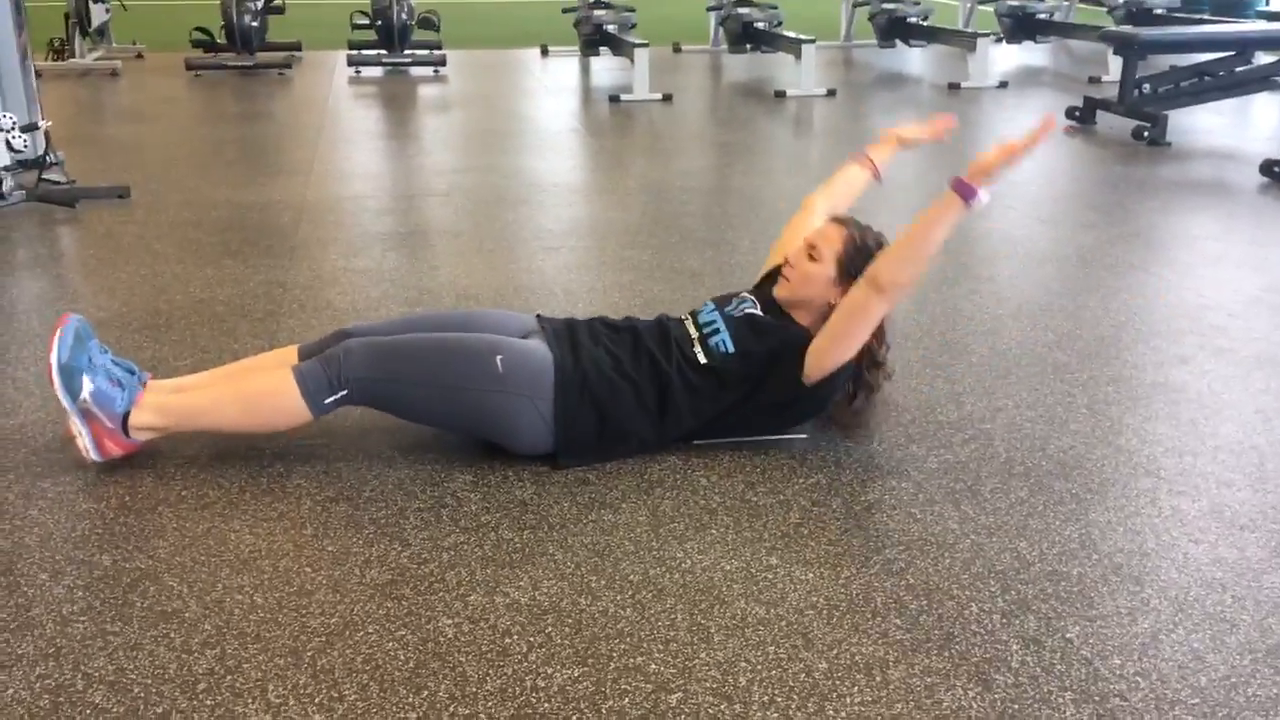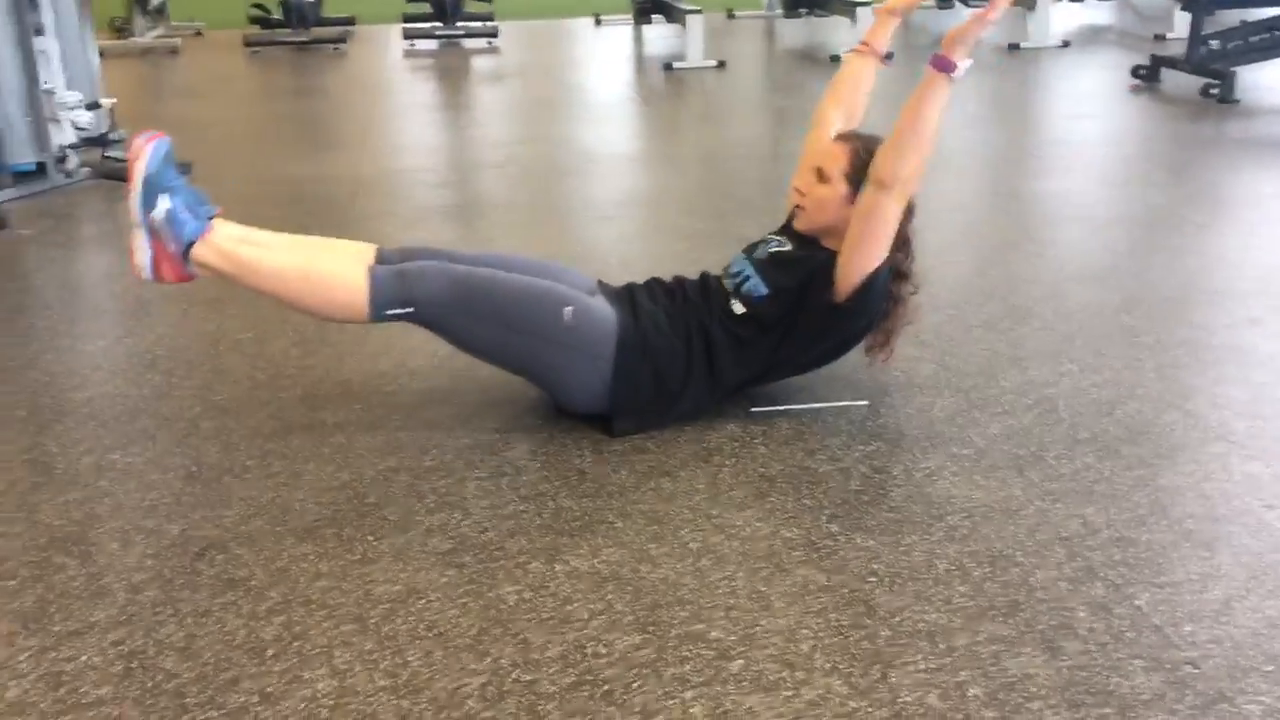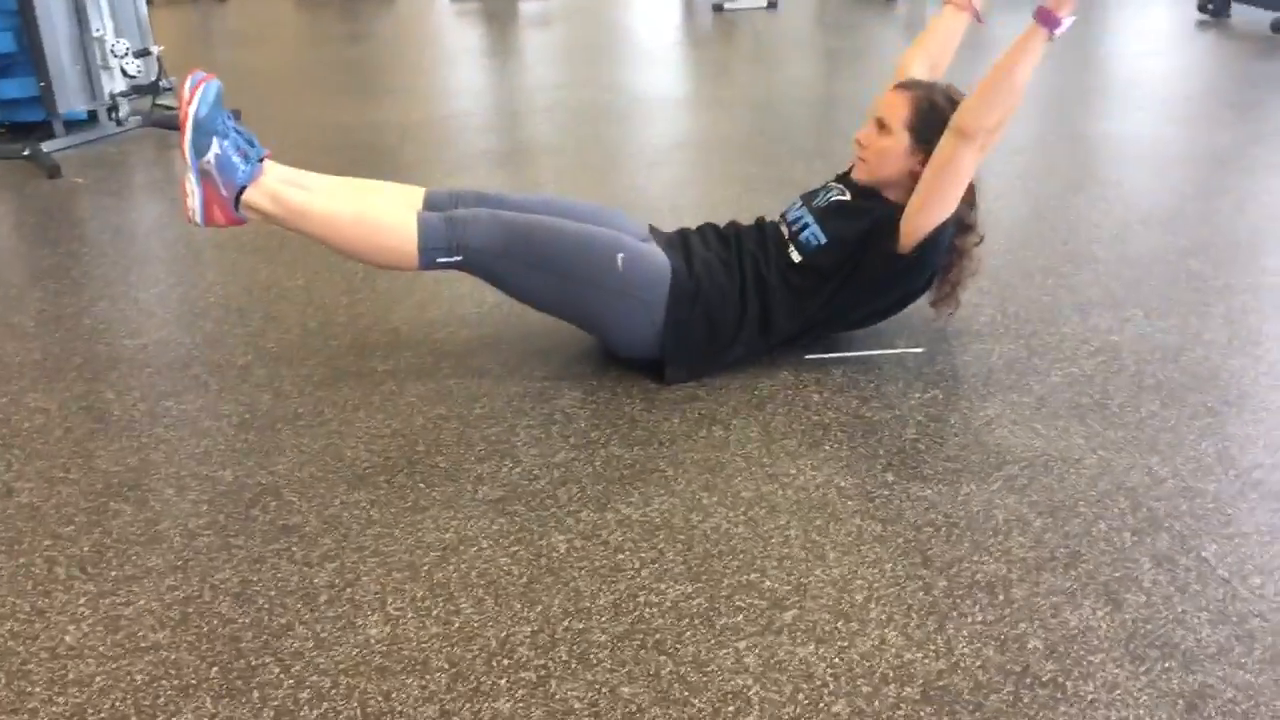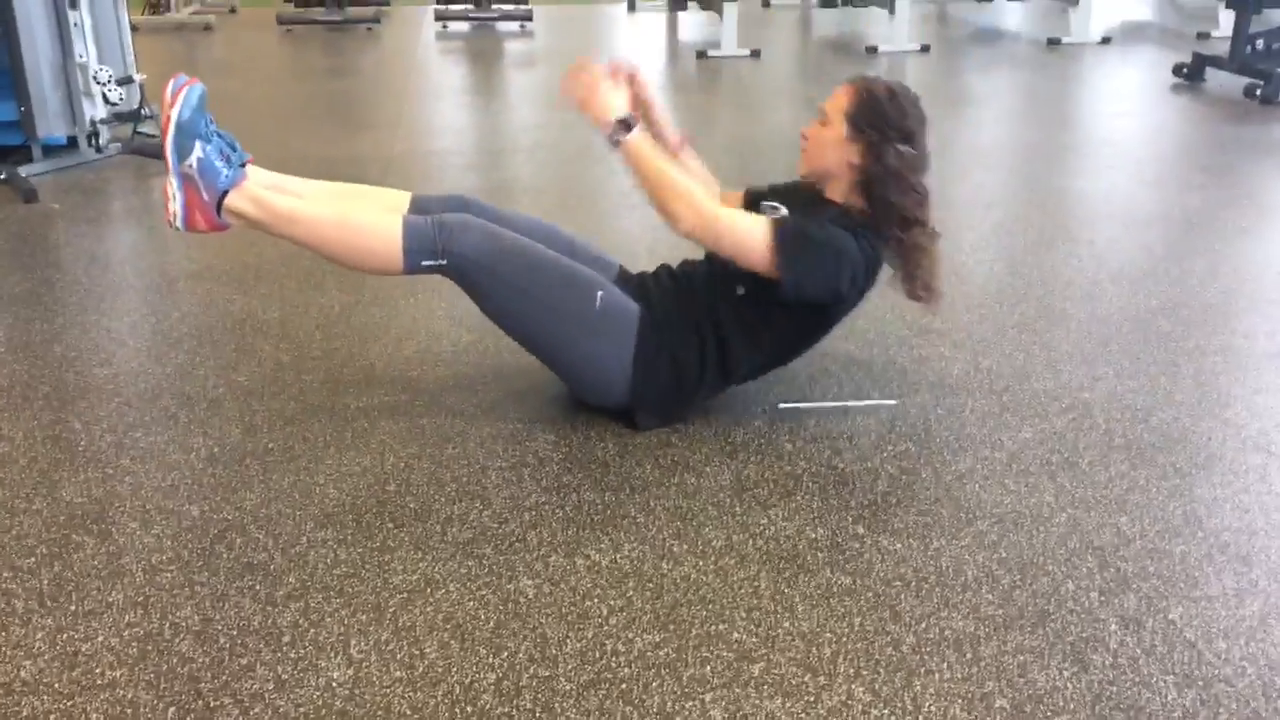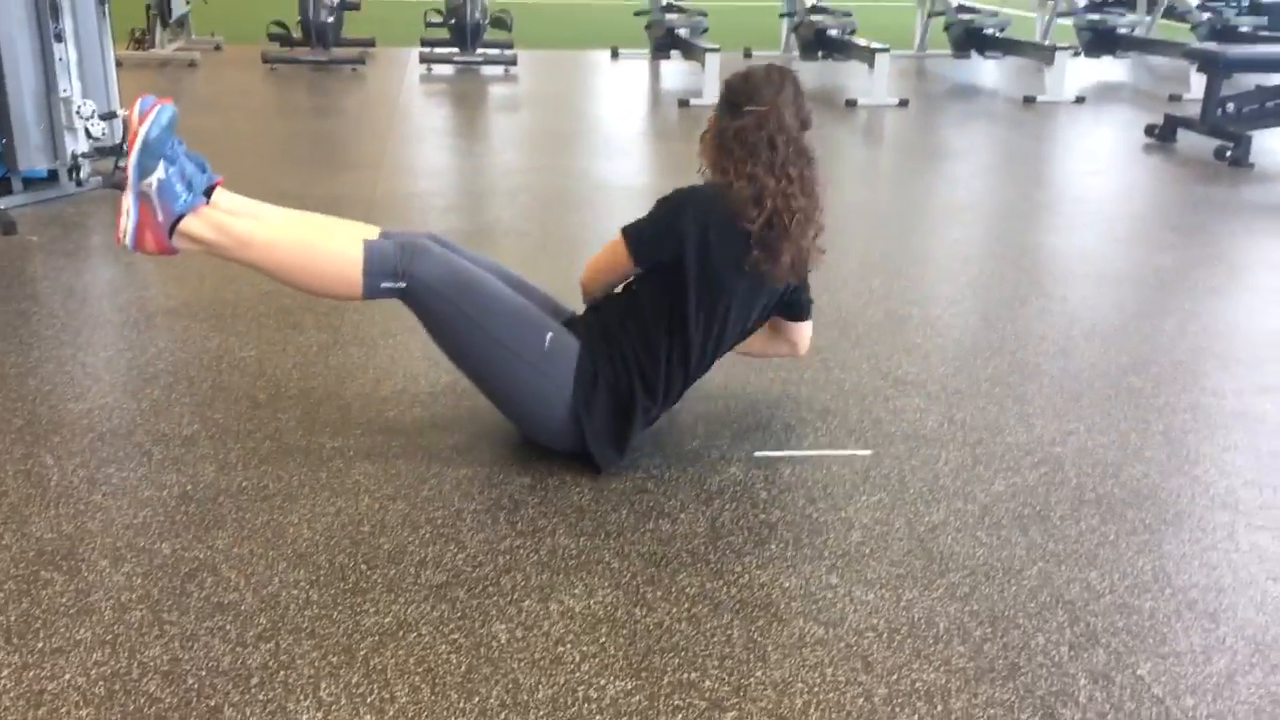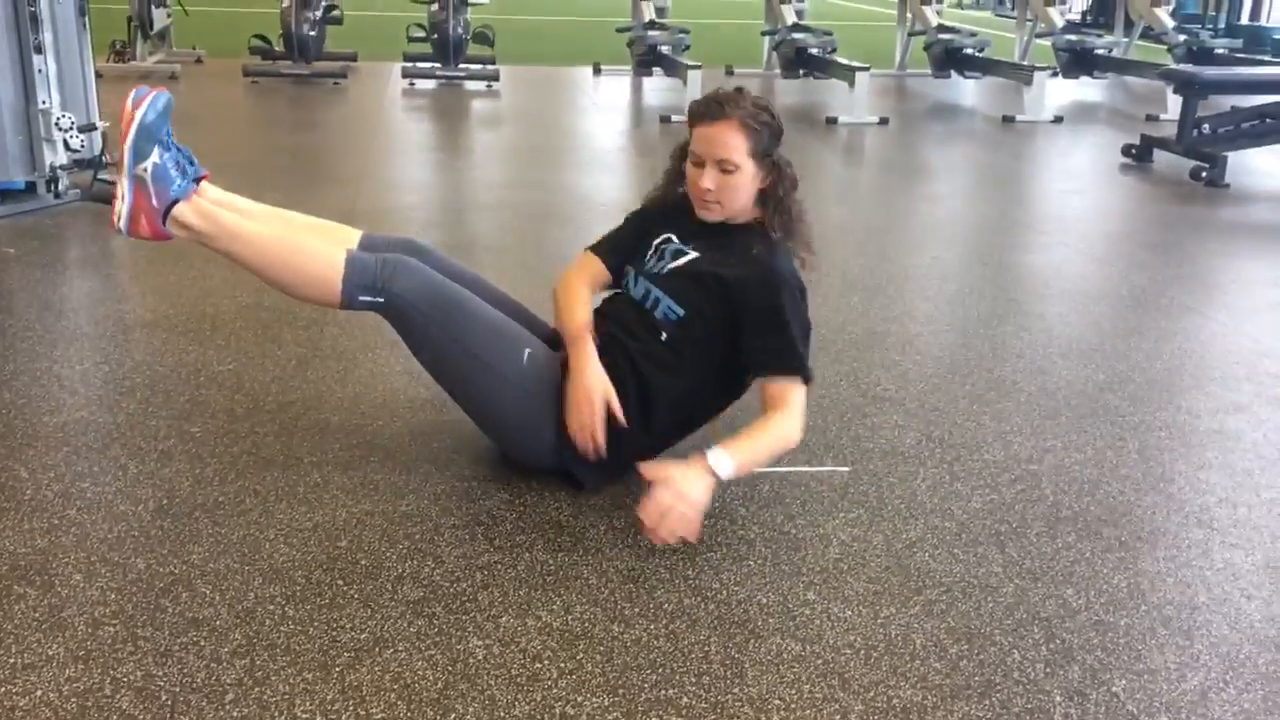
dt=0.5s
person 1, frame 1
left shoulder: (798, 367)
right shoulder: (765, 304)
left elbow: (881, 284)
right elbow: (820, 212)
left wrist: (967, 187)
right wrist: (882, 152)
left hip: (556, 401)
right hip: (550, 345)
left knee: (345, 374)
right knee: (342, 342)
left ankle: (130, 413)
right ankle: (141, 397)
person 1, frame 2
left shoulder: (847, 288)
right shoulder: (804, 239)
left elbow: (892, 176)
right elbow: (836, 127)
left hip: (623, 365)
right hip: (613, 315)
left knee: (411, 290)
right knee: (409, 261)
left ankle: (193, 243)
right ankle: (200, 233)
person 1, frame 3
left shoulder: (902, 249)
right shoulder: (863, 189)
left elbow: (969, 134)
right elbow: (916, 84)
left hip: (675, 310)
right hip: (668, 255)
left knee: (464, 236)
right knee: (465, 206)
left ankle: (250, 188)
right ankle: (257, 179)
person 1, frame 4
left shoulder: (840, 249)
right shoulder: (820, 202)
left elbow: (702, 224)
right elbow: (721, 200)
left wrist: (620, 125)
right wrist: (652, 115)
left hip: (645, 363)
right hip: (643, 308)
left knee: (451, 240)
right knee: (460, 208)
left ankle: (227, 196)
right ankle: (241, 182)
person 1, frame 5
left shoulder: (700, 210)
right shoulder: (782, 232)
left elbow: (597, 282)
right elbow: (795, 340)
left hip: (584, 398)
right hip: (587, 359)
left knee: (409, 265)
right knee: (424, 245)
left ankle: (180, 221)
right ankle: (205, 202)
person 1, frame 6
left shoulder: (769, 280)
right shoulder: (669, 216)
left elbow: (788, 416)
right elbow: (578, 279)
left wrist: (703, 468)
right wrist: (586, 361)
left hip: (565, 424)
right hip: (570, 375)
left knee: (392, 279)
right knee: (402, 251)
left ankle: (173, 207)
right ankle: (190, 194)
